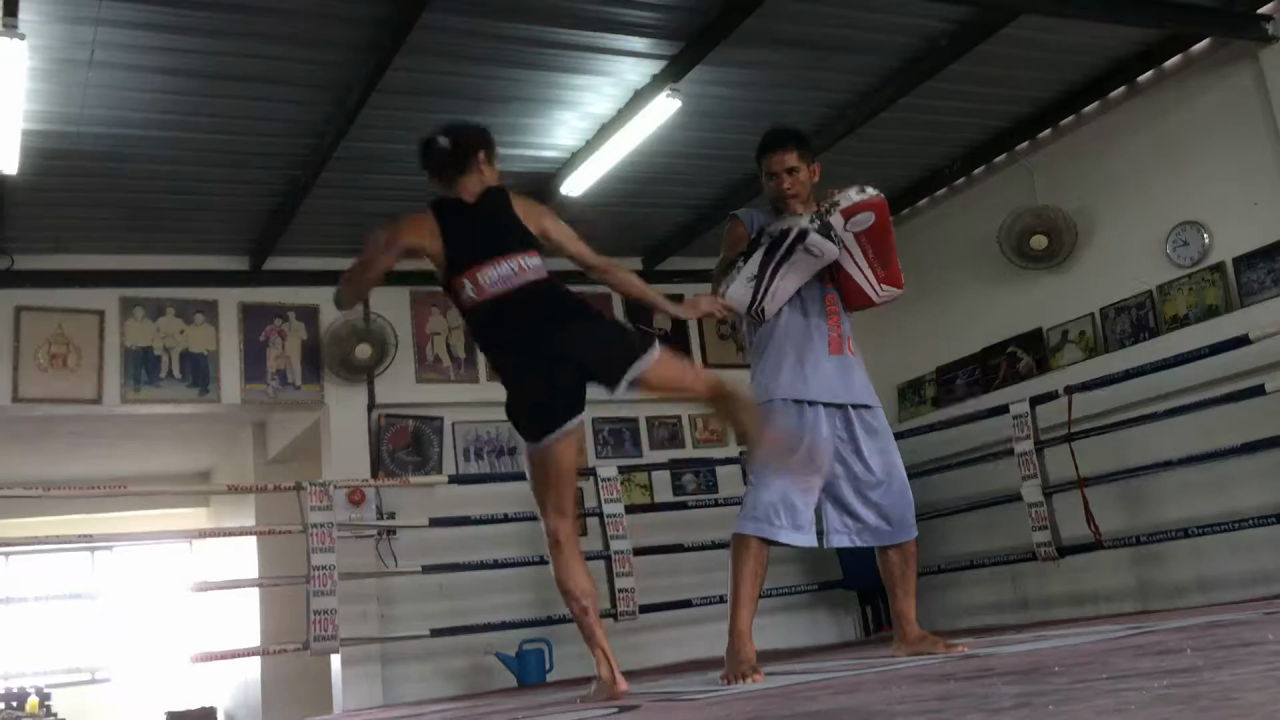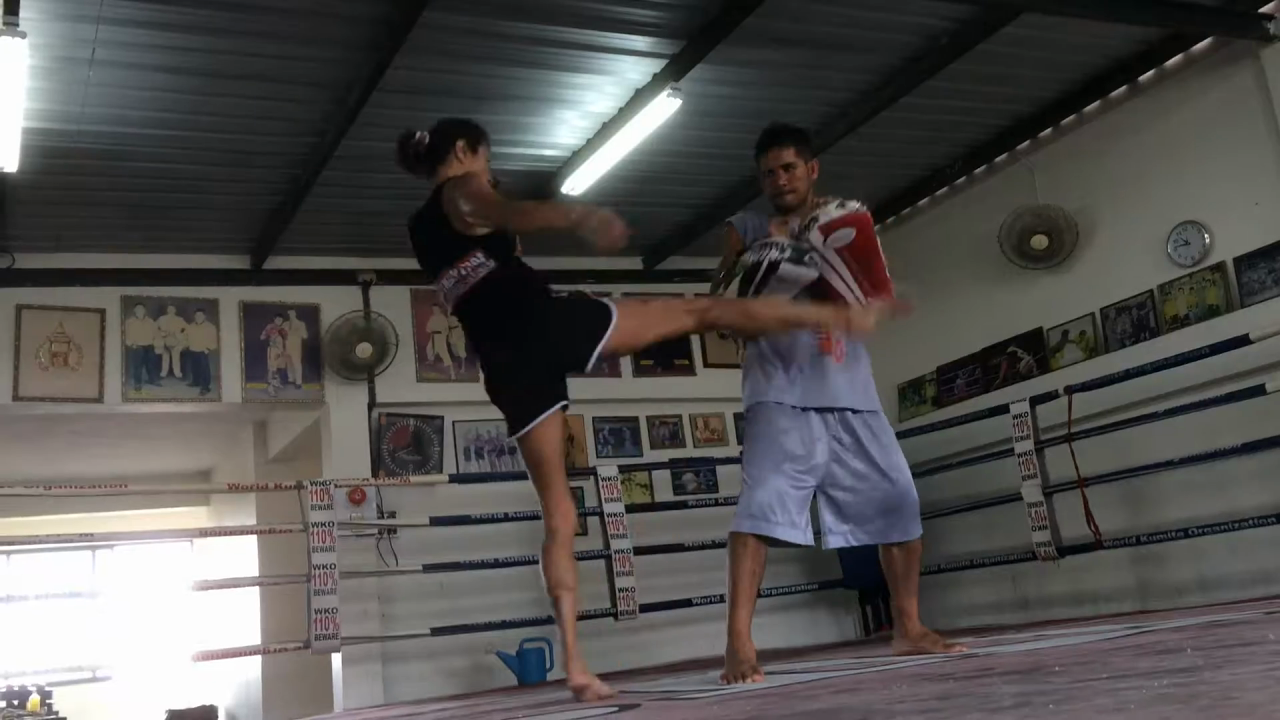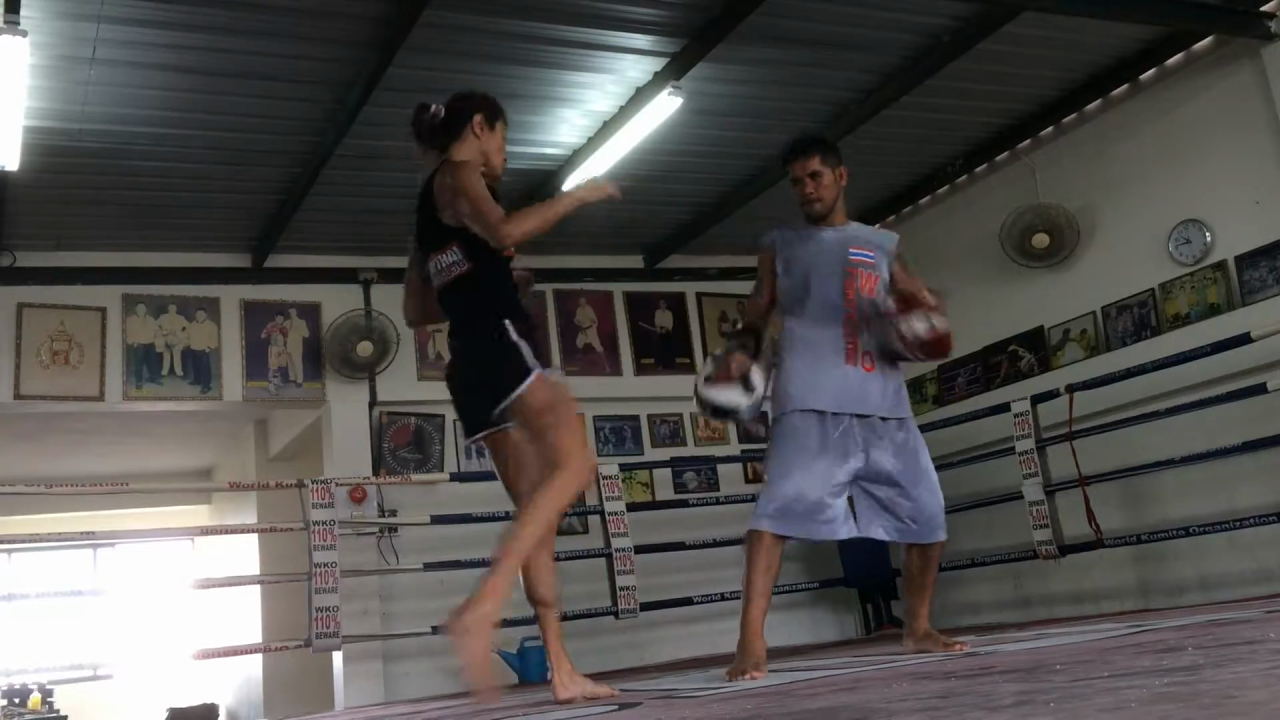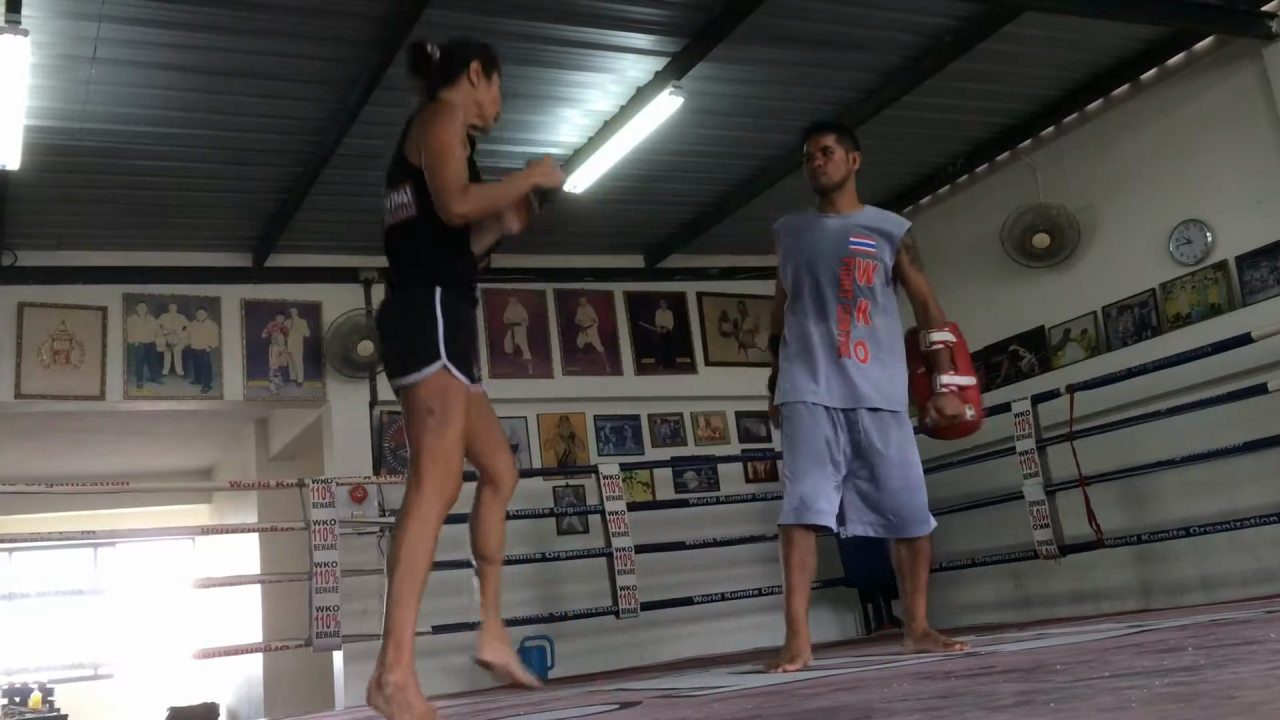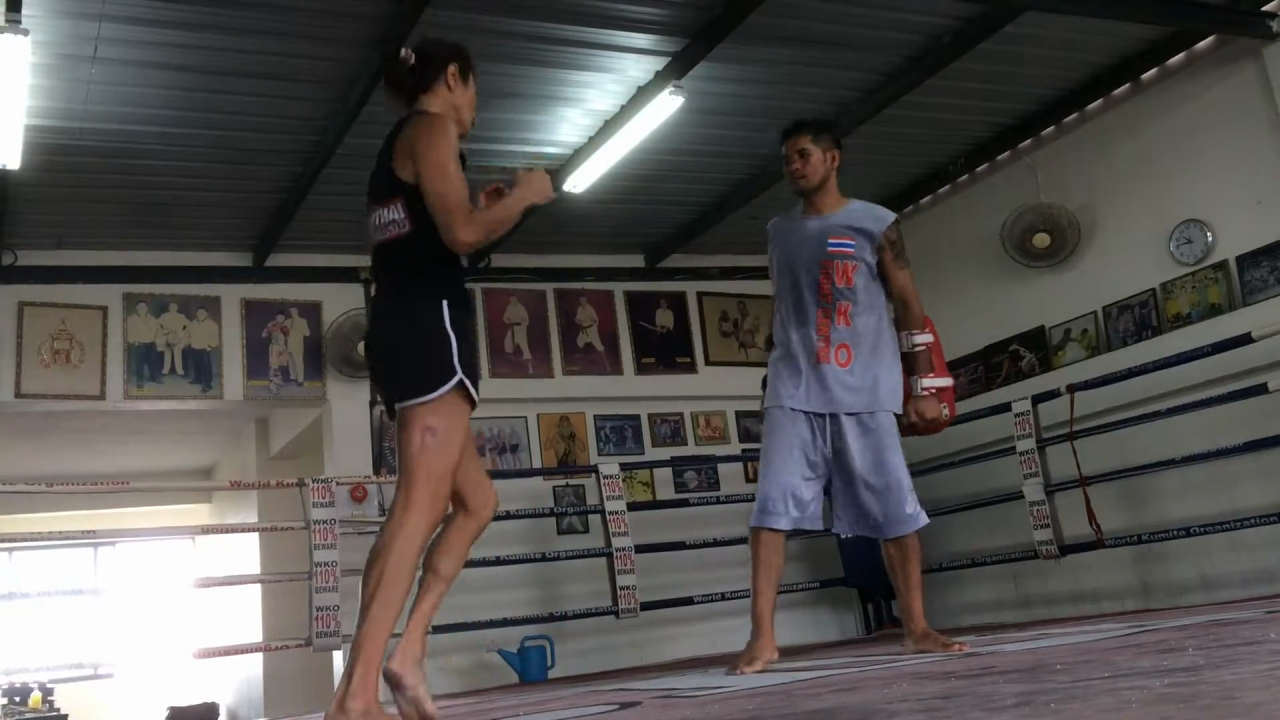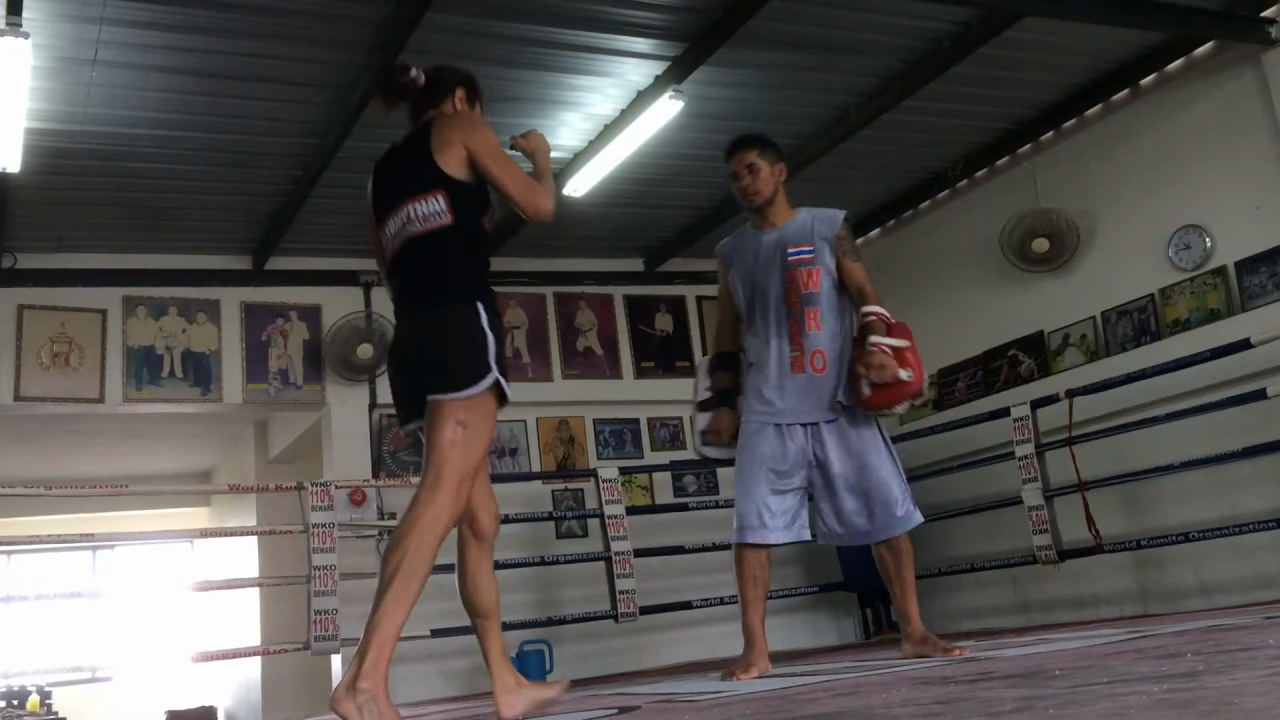
dt=0.3s
person 1, frame 1
left shoulder: (422, 225)
right shoulder: (520, 205)
left elbow: (348, 297)
right elbow: (602, 267)
right wrist: (672, 305)
left hip: (533, 379)
right hip: (585, 335)
left knee: (559, 528)
right knee: (711, 384)
left ankle: (605, 666)
right ankle: (772, 440)
person 1, frame 2
left shoulder: (420, 226)
right shoulder: (465, 190)
right elbow: (519, 216)
right wrist: (585, 217)
left hip: (510, 371)
right hip: (555, 326)
left knee: (558, 514)
right knee: (705, 309)
left ankle: (575, 662)
right ankle: (838, 316)
person 1, frame 3
left shoulder: (433, 201)
right shoulder: (457, 177)
left elbow: (418, 310)
right elbow: (506, 231)
right wrist: (578, 194)
left hip: (471, 368)
right hip: (500, 340)
left knee: (536, 516)
right knee: (573, 466)
left ankle: (562, 671)
right ankle: (478, 614)
person 1, frame 4
left shoulder: (421, 143)
right shoulder: (442, 115)
right elbow: (456, 204)
left wrist: (501, 227)
right wrist: (531, 178)
left hip: (425, 320)
right hip: (429, 316)
left knee: (500, 469)
right knee: (435, 483)
left ankle: (493, 634)
person 1, frame 5
left shoulder: (394, 154)
right shoulder: (430, 129)
right elbow: (461, 234)
left wrist: (482, 213)
right wrist: (526, 195)
left hip: (399, 335)
right hip: (430, 329)
left knee: (476, 500)
right knee: (421, 504)
left ankle: (408, 649)
person 1, frame 6
left shoulder: (382, 172)
right shoulder: (459, 130)
right elbow: (541, 208)
right wrist: (540, 157)
left hip: (410, 345)
right hip: (461, 327)
left knee: (480, 518)
right knee: (442, 499)
person 2, frame 1
right shoulder: (748, 222)
right elbow: (726, 288)
left hip: (849, 387)
right hip: (789, 388)
left knee: (893, 504)
right knee: (765, 504)
left ankle: (908, 631)
right ankle: (740, 644)
person 2, frame 2
right shoulder: (745, 229)
right elbow: (721, 297)
left hip: (850, 393)
right hip: (782, 392)
left knee: (898, 501)
right knee: (761, 506)
left ankle: (908, 628)
right ankle: (739, 644)
person 2, frame 3
left shoulder: (882, 242)
right shoulder: (779, 245)
left elbow: (914, 303)
right elbow: (754, 316)
left wrist: (924, 305)
right wrist: (738, 352)
left hip: (883, 403)
right hip: (811, 401)
left knee: (926, 511)
right knee: (781, 504)
left ankle: (918, 627)
right ankle: (751, 640)
person 2, frame 4
left shoulder: (891, 230)
right shoulder: (789, 231)
left elbow: (926, 307)
left wrist: (945, 385)
right wrist: (775, 384)
left hip: (879, 393)
right hip: (808, 390)
left knee: (908, 509)
right knee: (803, 502)
left ankle: (918, 627)
right ankle: (797, 637)
person 2, frame 5
left shoulder: (877, 224)
right shoulder: (779, 232)
left elbow: (909, 307)
left wrist: (922, 385)
right wrist: (776, 376)
left hip: (865, 395)
right hip: (794, 395)
left knee: (894, 509)
right knee: (773, 506)
left ankle: (916, 627)
right ankle: (762, 638)
person 2, frame 6
left shoulder: (829, 227)
right shoulder: (731, 251)
left elbow: (864, 295)
right elbow: (728, 336)
left wrist: (876, 346)
right wrist: (721, 403)
left hip: (840, 400)
right hip: (769, 407)
left knee: (887, 512)
right knee: (754, 521)
left ankle: (914, 631)
right ankle: (756, 647)
